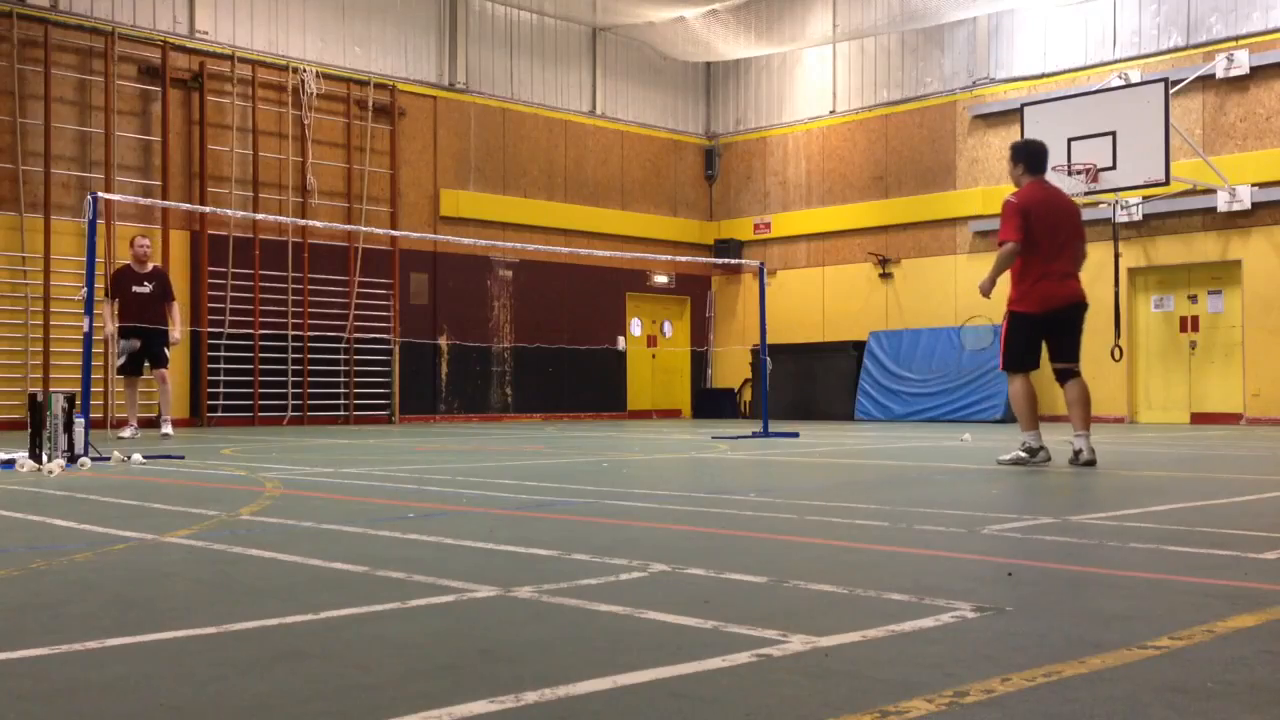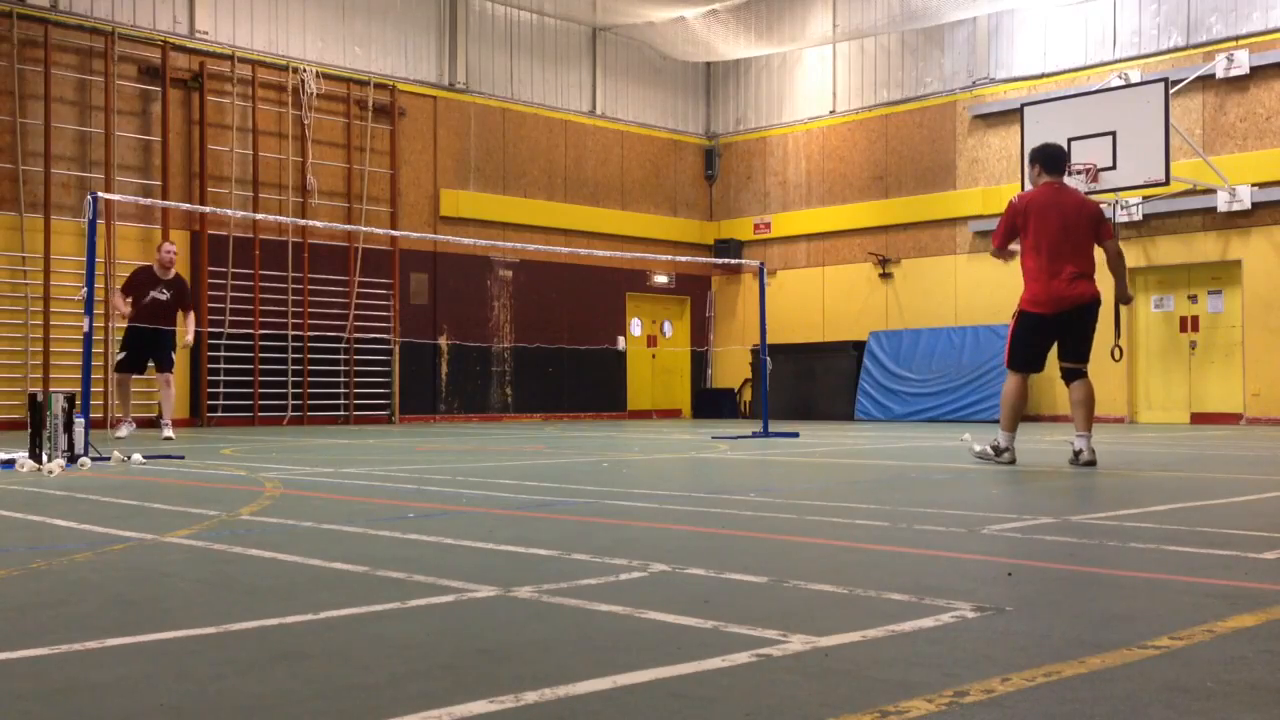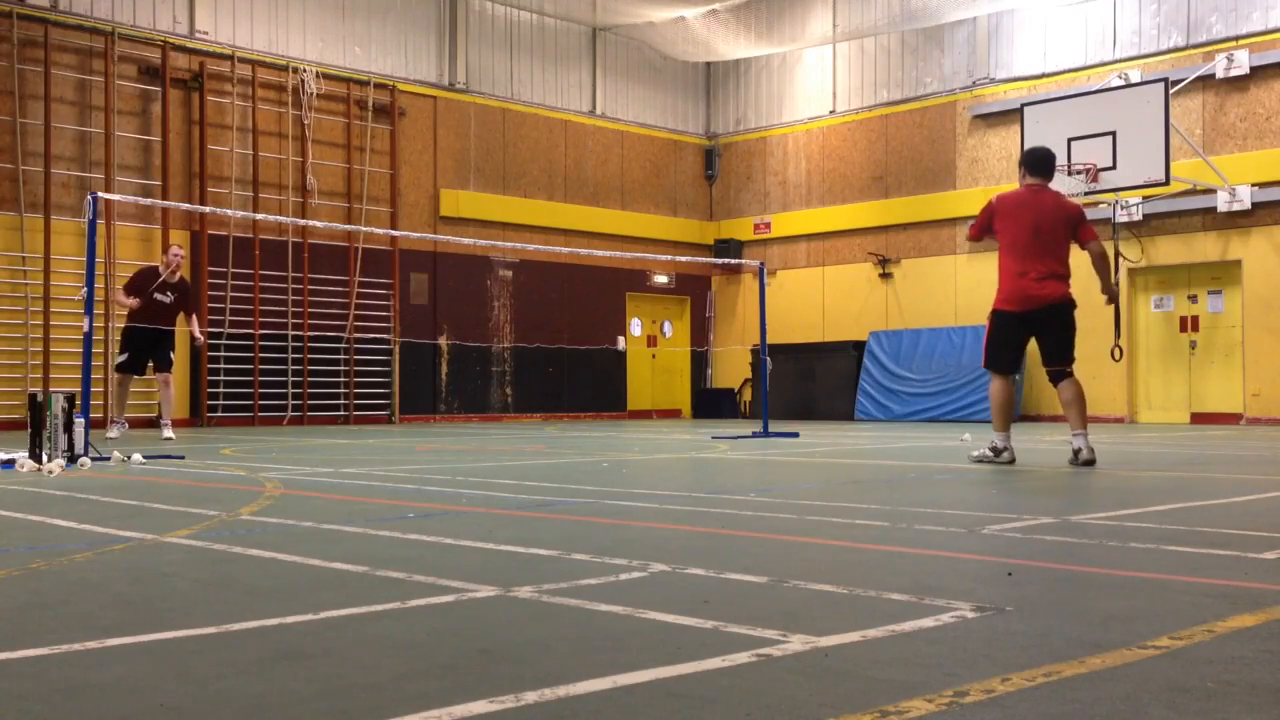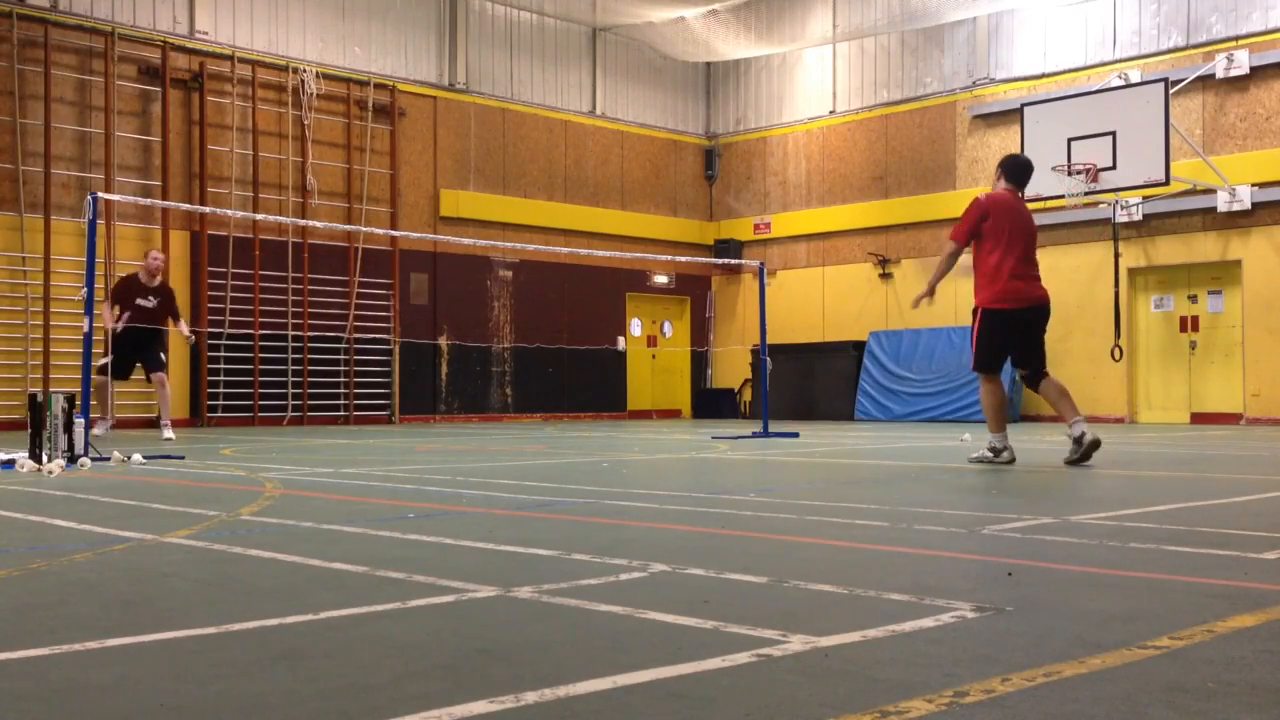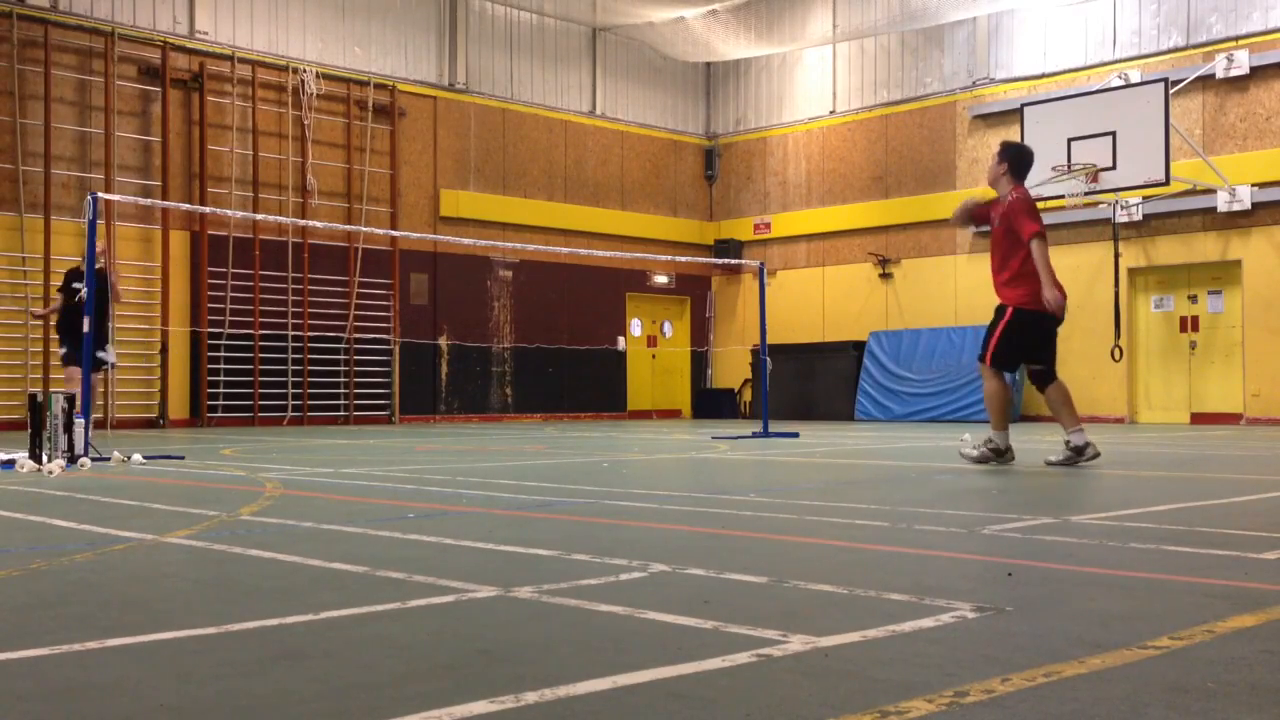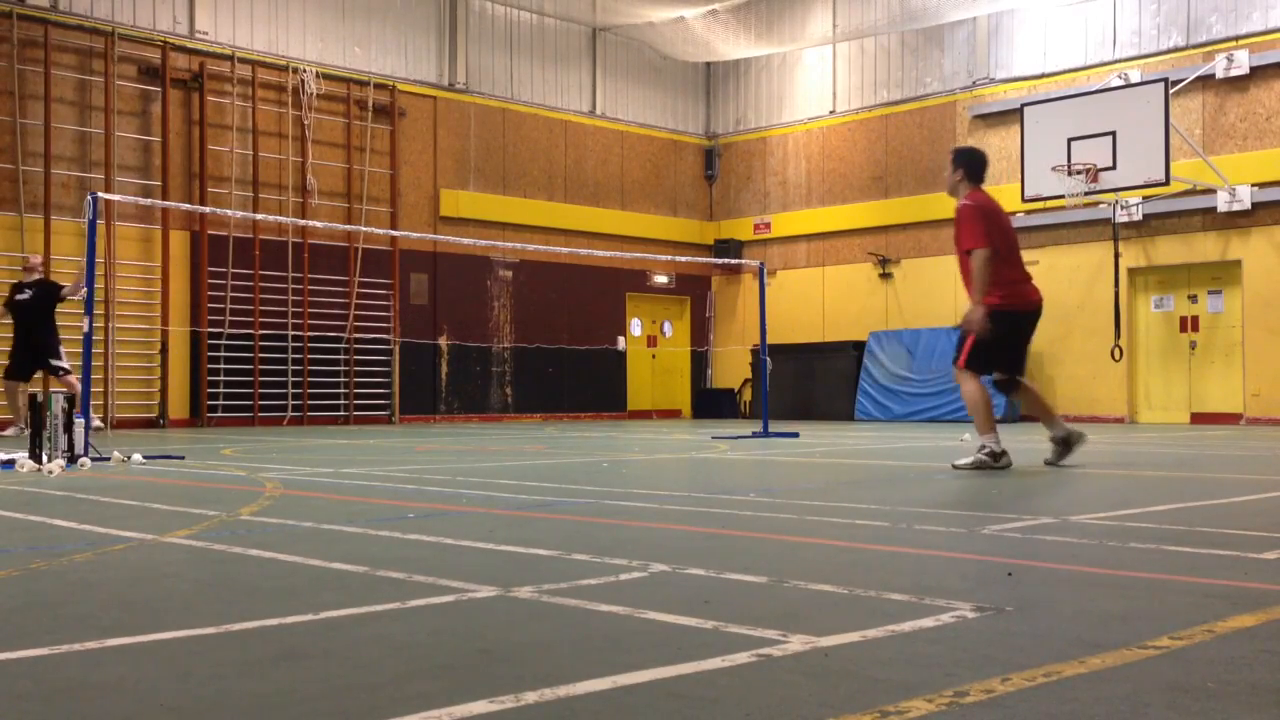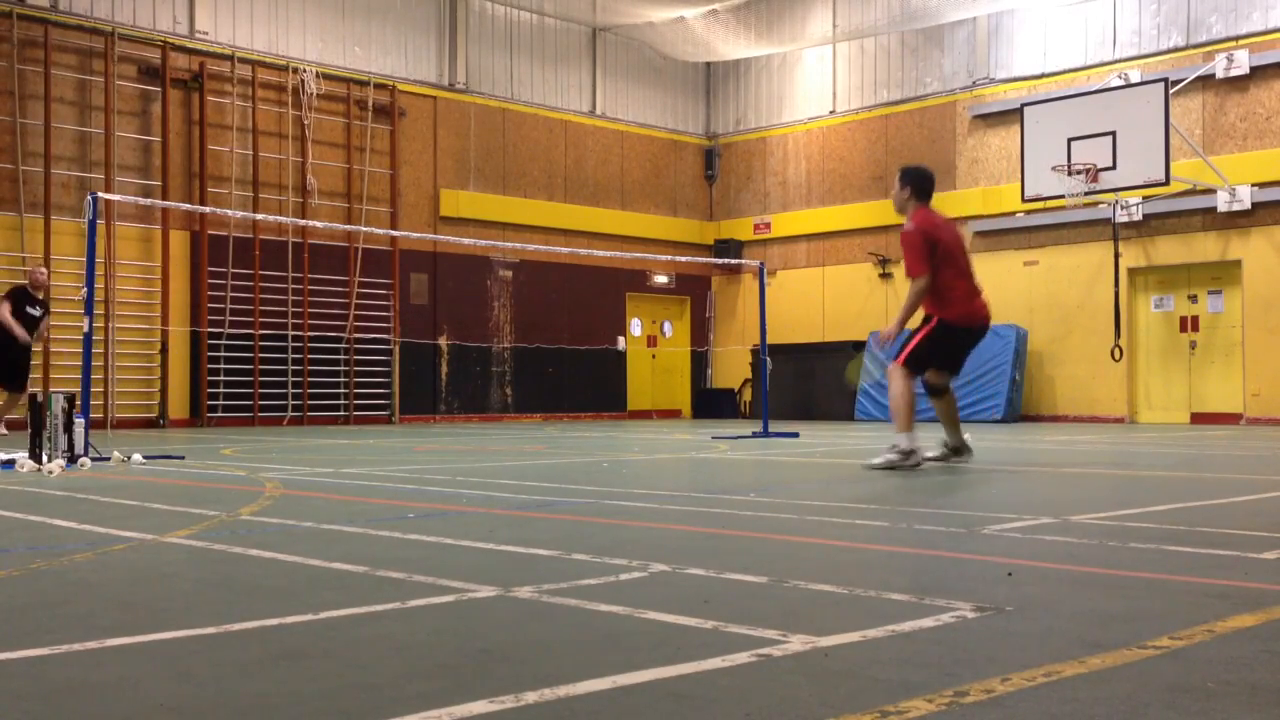
dt=0.5s
person 1, frame 1
left shoulder: (1018, 201)
right shoulder: (1068, 202)
left elbow: (1011, 248)
right elbow: (1081, 252)
left wrist: (991, 279)
left hip: (1030, 301)
right hip: (1070, 298)
left knee: (1018, 372)
right knee: (1069, 372)
left ankle: (1033, 444)
right ankle: (1083, 446)
person 1, frame 2
left shoulder: (1022, 203)
right shoulder: (1088, 205)
left elbow: (997, 248)
right elbow: (1113, 250)
left wrist: (1010, 252)
right wrist: (1122, 288)
left hip: (1040, 302)
right hip: (1082, 300)
left knee: (1018, 371)
right knee: (1076, 373)
left ankle: (1004, 445)
right ankle: (1083, 446)
person 1, frame 3
left shoulder: (1001, 203)
right shoulder: (1069, 209)
left elbow: (973, 235)
right elbow: (1096, 250)
right wrist: (1108, 286)
left hip: (1013, 302)
right hip: (1056, 302)
left knee: (1000, 373)
right knee: (1062, 373)
left ankle: (1001, 446)
right ankle: (1081, 444)
person 1, frame 4
left shoulder: (985, 202)
right shoulder: (1024, 214)
left elbow: (956, 245)
left wrist: (931, 285)
right wrist: (971, 268)
left hip: (998, 302)
right hip: (1034, 301)
left knee: (988, 374)
right knee: (1036, 374)
left ankle: (999, 446)
right ankle: (1080, 431)
person 1, frame 5
left shoulder: (1016, 201)
right shoulder: (1001, 204)
left elbow: (1036, 240)
right elbow: (959, 219)
left wrist: (1048, 286)
right wrist: (968, 207)
left hip: (1023, 302)
right hip: (1036, 302)
left knee: (990, 366)
right knee: (1042, 373)
left ankle: (998, 444)
right ankle: (1079, 442)
person 1, frame 6
left shoulder: (968, 206)
right shoulder: (986, 205)
left elbow: (981, 255)
left wrist: (975, 305)
right wrist: (979, 305)
left hip: (1000, 304)
right hip: (1024, 301)
left knee: (966, 371)
right knee: (1007, 379)
left ankle: (992, 449)
right ankle: (1063, 433)
person 1, frame 7
left shoulder: (914, 229)
right shoulder: (942, 224)
left elbow: (922, 282)
left wrist: (898, 323)
left hip: (953, 316)
right hip: (974, 316)
left knee: (899, 369)
right knee: (934, 378)
left ankle: (905, 447)
right ankle: (956, 444)
person 2, frame 1
left shoulder: (160, 275)
right shoulder: (120, 275)
left elbow: (171, 303)
right elbow: (109, 302)
left wrist: (176, 329)
right wrist: (109, 324)
left hip: (157, 332)
right hip: (129, 333)
left knee: (162, 374)
right knee: (130, 379)
left ankle: (166, 421)
right ankle: (132, 425)
person 2, frame 2
left shoulder: (180, 283)
right shoulder: (140, 274)
left elbow: (188, 311)
right elbow: (118, 296)
left wrist: (189, 333)
right wrist: (123, 308)
left hip: (164, 335)
right hip: (137, 332)
left knee: (166, 377)
right knee: (121, 376)
left ankle: (166, 424)
right ankle: (126, 420)
person 2, frame 3
left shoulder: (184, 286)
right shoulder: (145, 274)
left elbow: (190, 314)
right elbow: (119, 295)
left wrist: (196, 333)
right wrist: (128, 303)
left hip: (164, 336)
right hip: (136, 332)
left knee: (165, 378)
right knee: (122, 378)
left ankle: (166, 425)
right ankle: (118, 421)
person 2, frame 4
left shoulder: (166, 291)
right shoulder: (126, 283)
left elbow: (176, 317)
right elbow: (108, 305)
left wrist: (186, 333)
right wrist: (109, 323)
left hip: (153, 342)
right hip: (124, 340)
left knee: (160, 378)
right knee: (100, 381)
left ankle: (166, 424)
right ankle: (104, 419)
person 2, frame 5
left shoulder: (105, 275)
right shoulder: (71, 273)
left elbow: (116, 299)
left wrist: (113, 279)
right wrist: (44, 312)
left hip: (96, 333)
right hip: (70, 332)
left knee: (91, 378)
right knee: (72, 373)
left ankle: (86, 417)
person 2, frame 6
left shoulder: (45, 286)
right shoulder: (16, 288)
left elbow: (67, 292)
left wrist: (79, 281)
left hip: (47, 344)
right hip: (22, 346)
left knee: (67, 380)
left ankle: (90, 418)
right ankle: (19, 425)
person 2, frame 7
left shoulder: (44, 306)
right shoulder: (15, 293)
left elbow: (40, 336)
left wrist: (42, 333)
right wrist: (17, 330)
left hip: (20, 353)
left knee: (17, 392)
